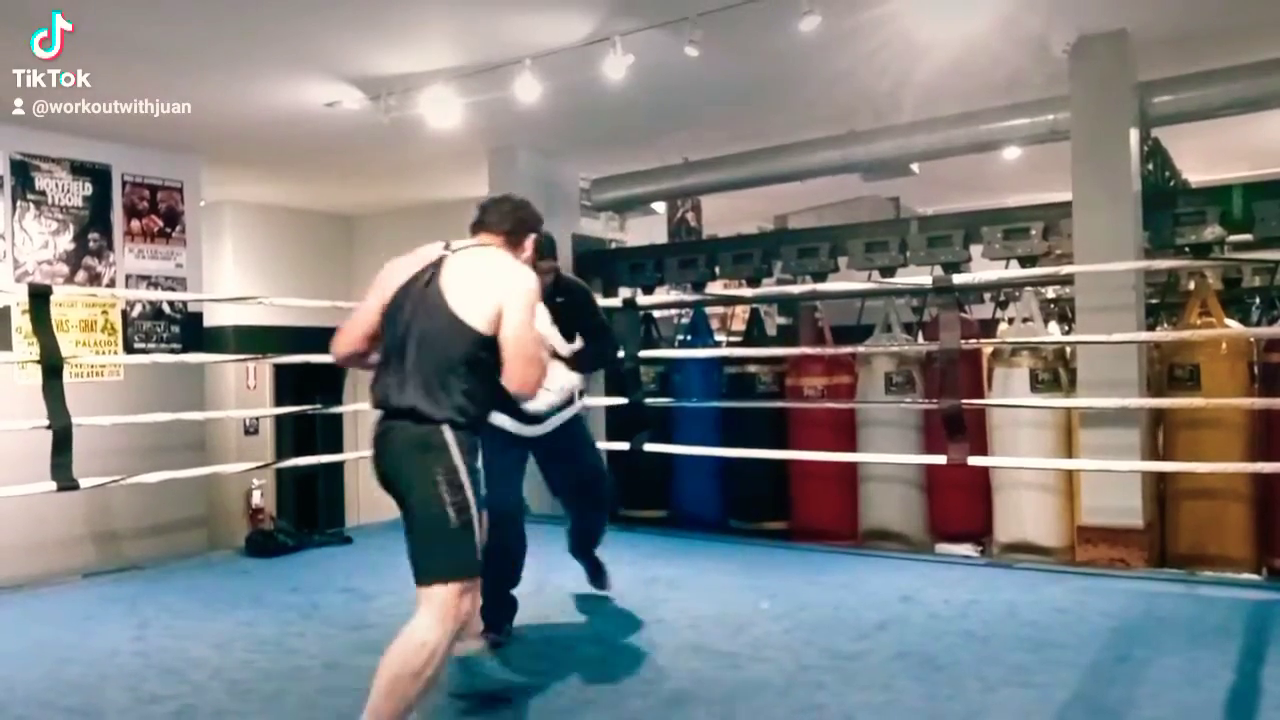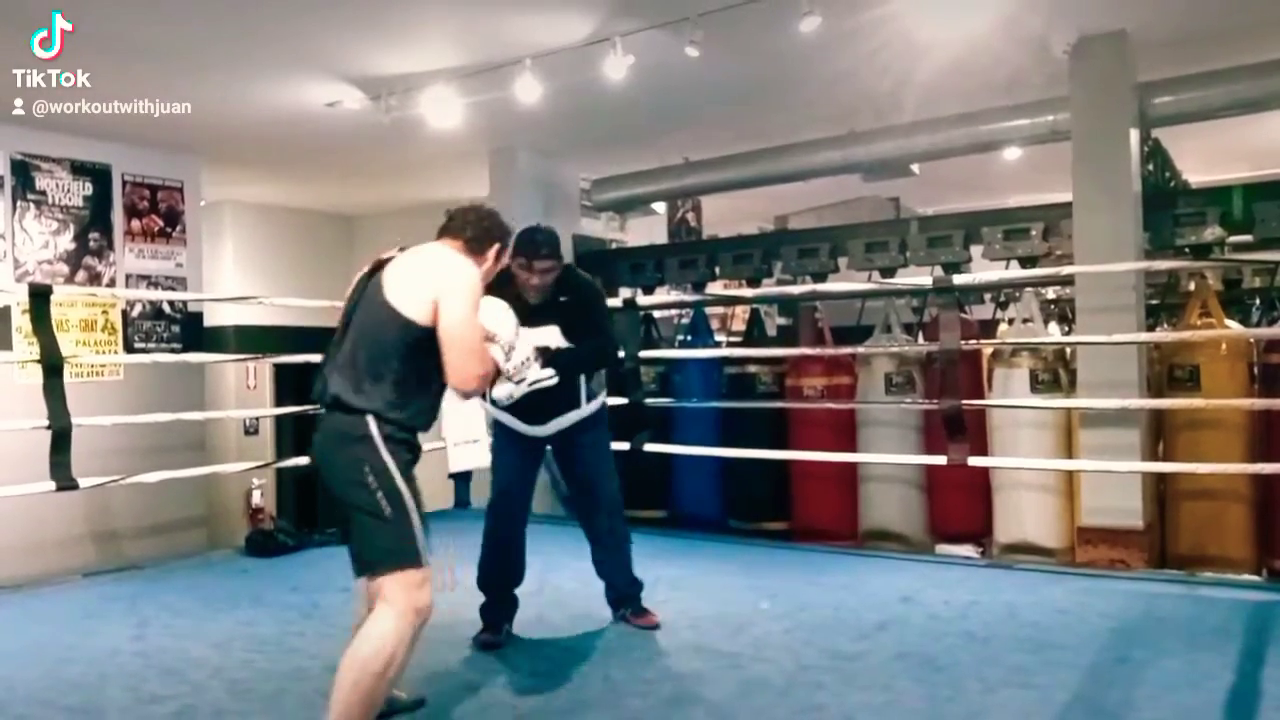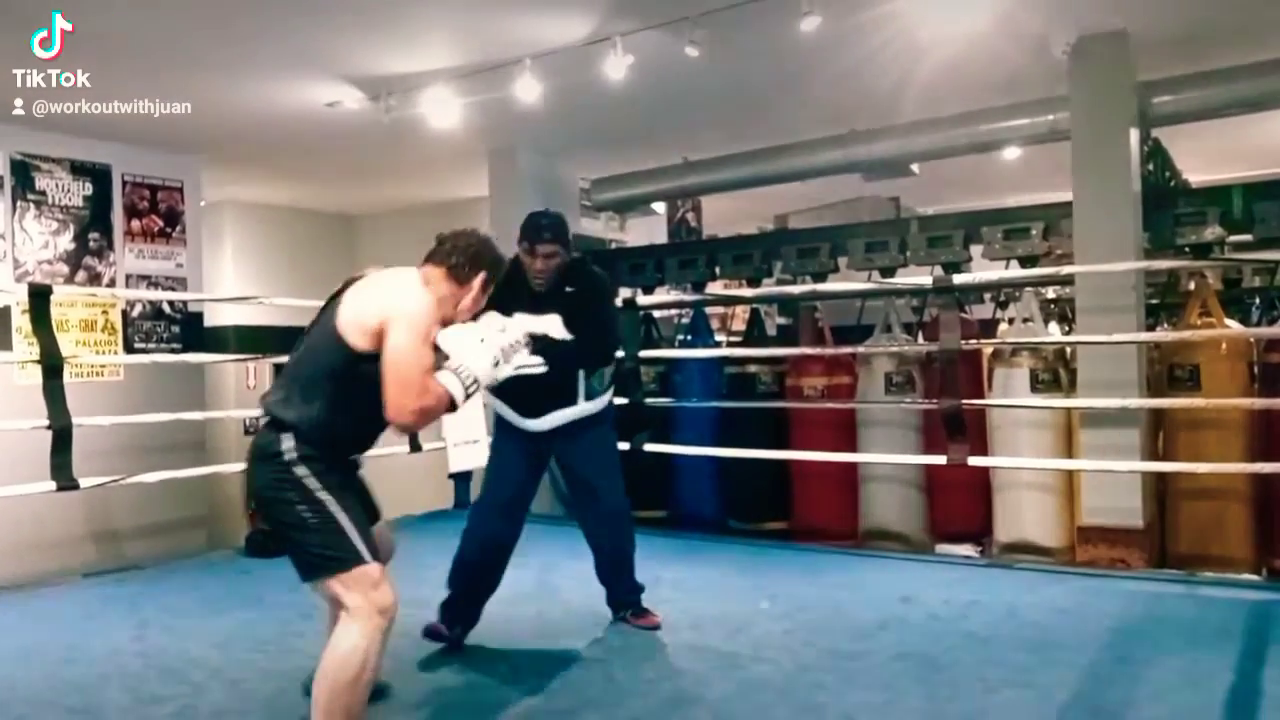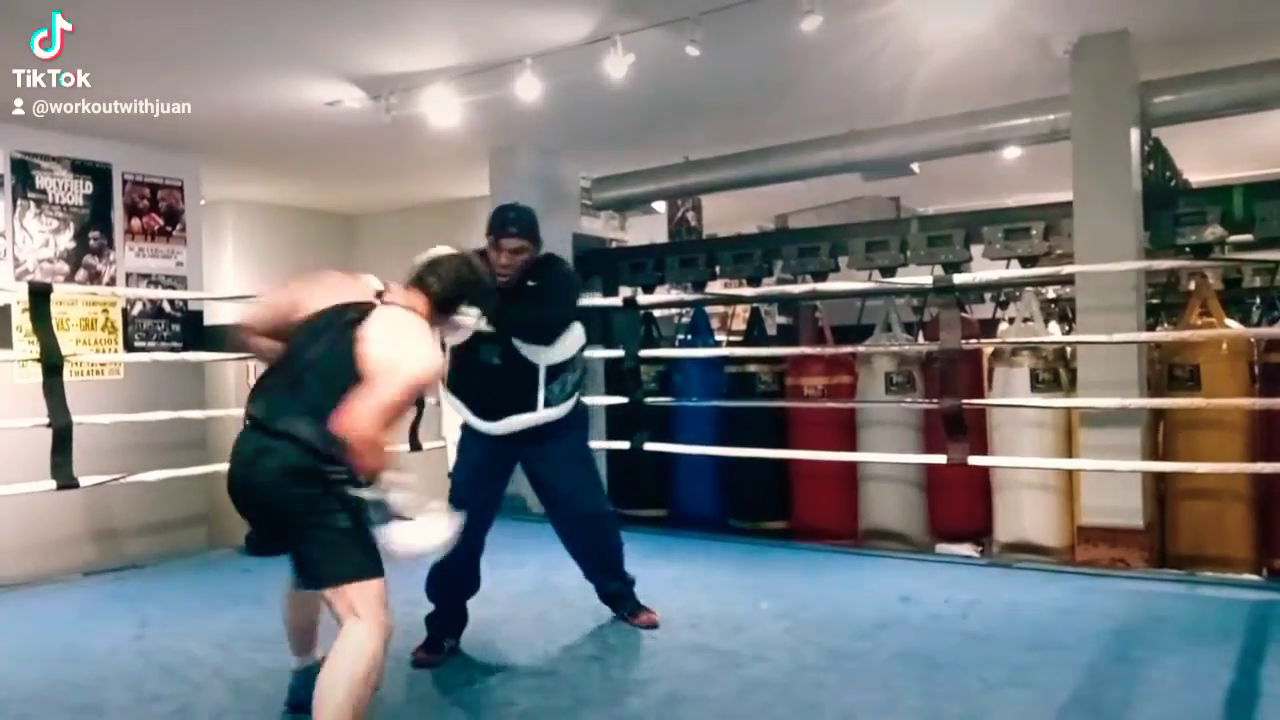
dt=0.3s
person 1, frame 1
left shoulder: (407, 265)
right shoulder: (512, 274)
left elbow: (345, 348)
right elbow: (521, 382)
right wrist: (537, 343)
left hip: (395, 435)
right hip: (436, 441)
left knee: (464, 545)
right knee: (448, 605)
person 1, frame 2
left shoulder: (383, 268)
right shoulder: (457, 273)
right elbow: (467, 379)
right wrist: (498, 348)
left hip: (343, 434)
right hip: (368, 442)
left knee: (389, 572)
right knee: (408, 600)
person 1, frame 3
left shoulder: (375, 285)
right shoulder: (412, 298)
right elbow: (407, 410)
right wrist: (466, 373)
left hip: (307, 452)
right hip: (295, 461)
left knee: (374, 550)
right knee: (370, 604)
person 1, frame 4
left shoulder: (336, 287)
right shoulder: (423, 352)
left elbow: (252, 329)
right elbow: (355, 430)
left hip: (254, 459)
right hip: (314, 477)
left knee: (312, 568)
right knee: (367, 619)
left ankle: (307, 679)
person 2, frame 1
left shoulder: (571, 294)
left elbow: (604, 345)
left wrist: (568, 369)
left hip: (559, 417)
right hip: (502, 424)
left knee: (595, 489)
right knee: (503, 509)
left ankle: (585, 550)
right ankle: (497, 611)
person 2, frame 2
left shoulder: (581, 291)
right shoulder: (492, 294)
left elbow: (604, 349)
left wrist: (546, 362)
left hip: (577, 416)
right hip: (514, 422)
left knee: (603, 506)
right knee: (504, 512)
left ankle: (625, 599)
right ankle: (497, 615)
person 2, frame 3
left shoulder: (590, 284)
right shoulder: (499, 282)
left elbow: (603, 347)
left wrist: (538, 350)
left hip: (582, 419)
right hip: (517, 420)
left knee: (607, 509)
right knee: (493, 514)
left ankle: (625, 600)
right ankle: (457, 613)
person 2, frame 4
left shoulder: (556, 278)
left elbow: (540, 328)
left hip: (550, 423)
right hip: (482, 424)
left knee: (586, 512)
right knee: (462, 522)
left ankle: (621, 596)
right ankle: (444, 628)
